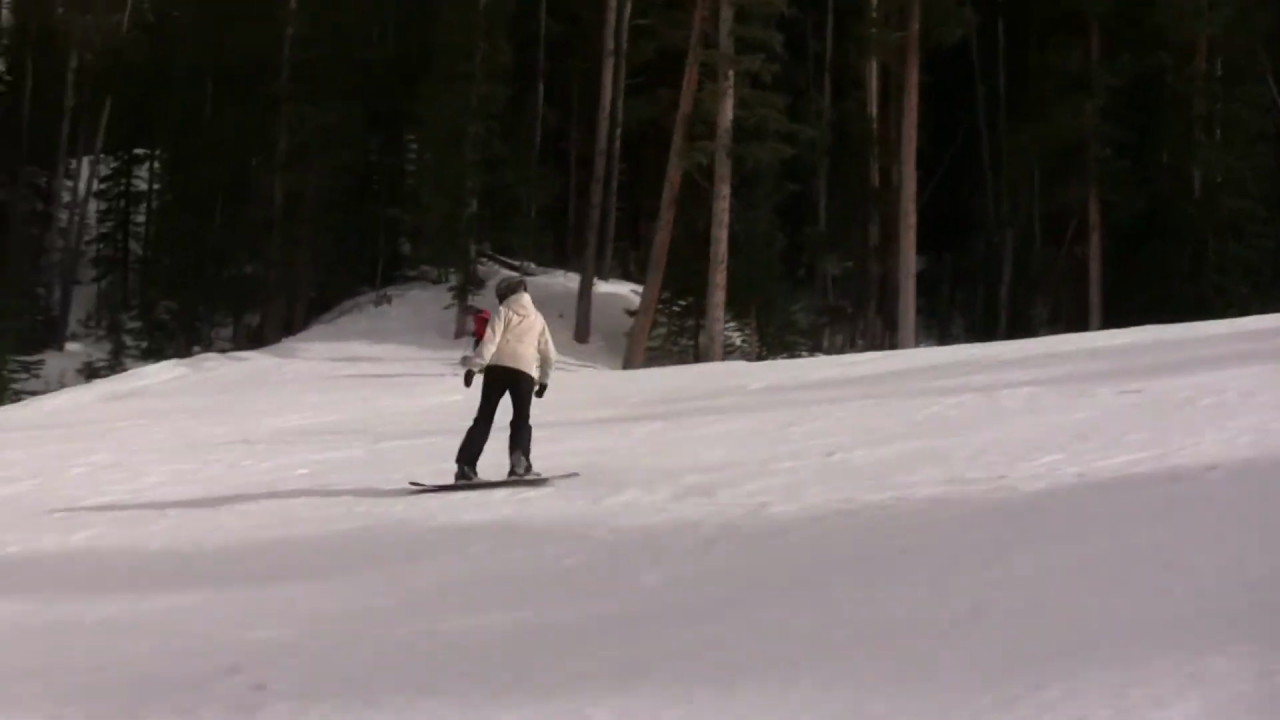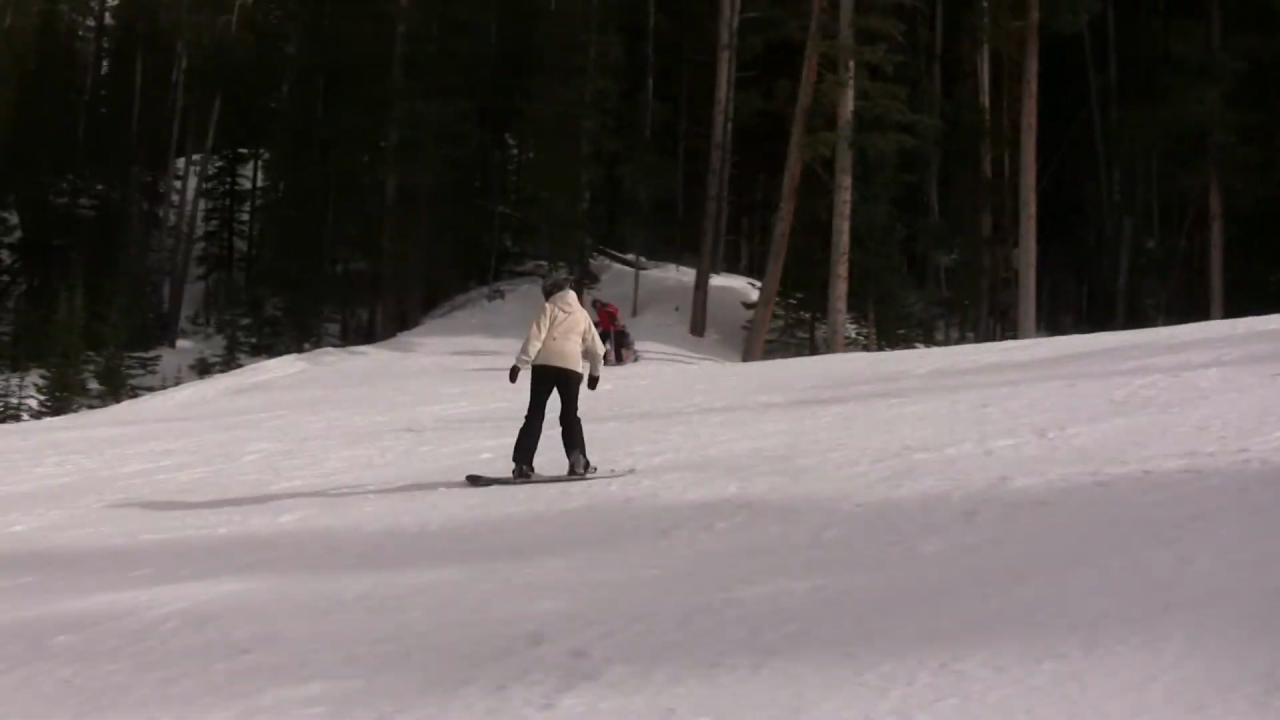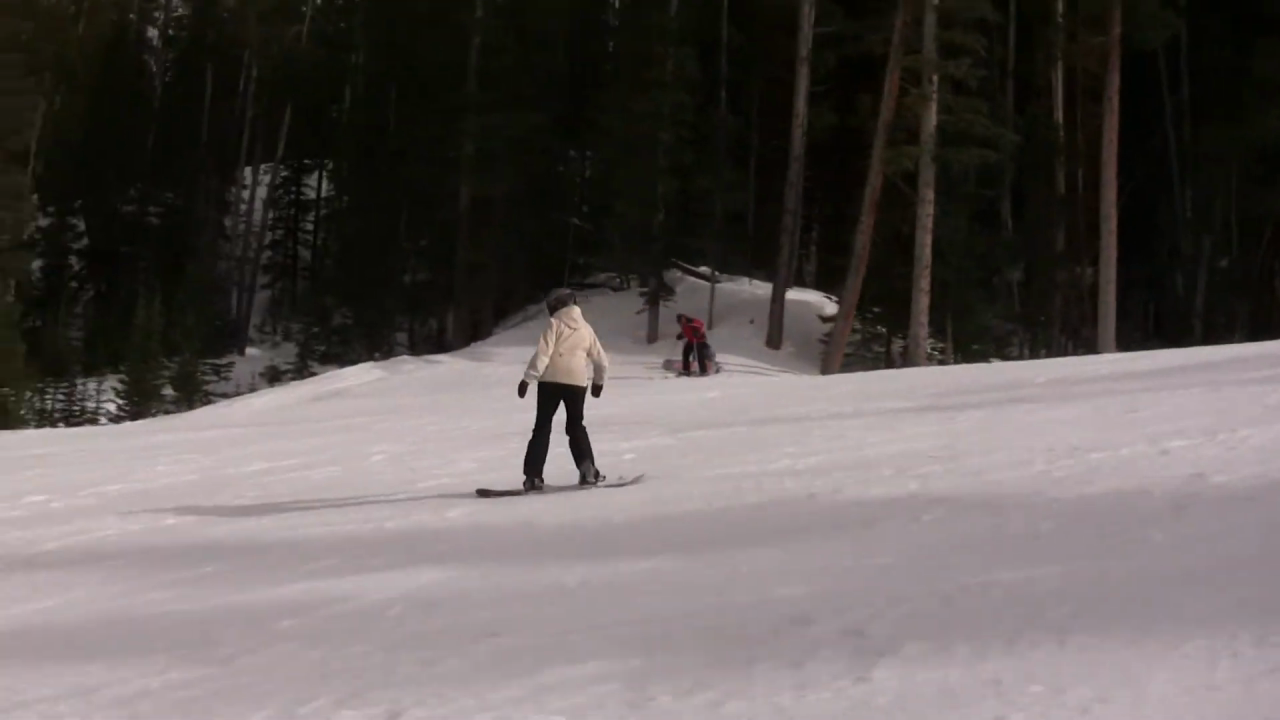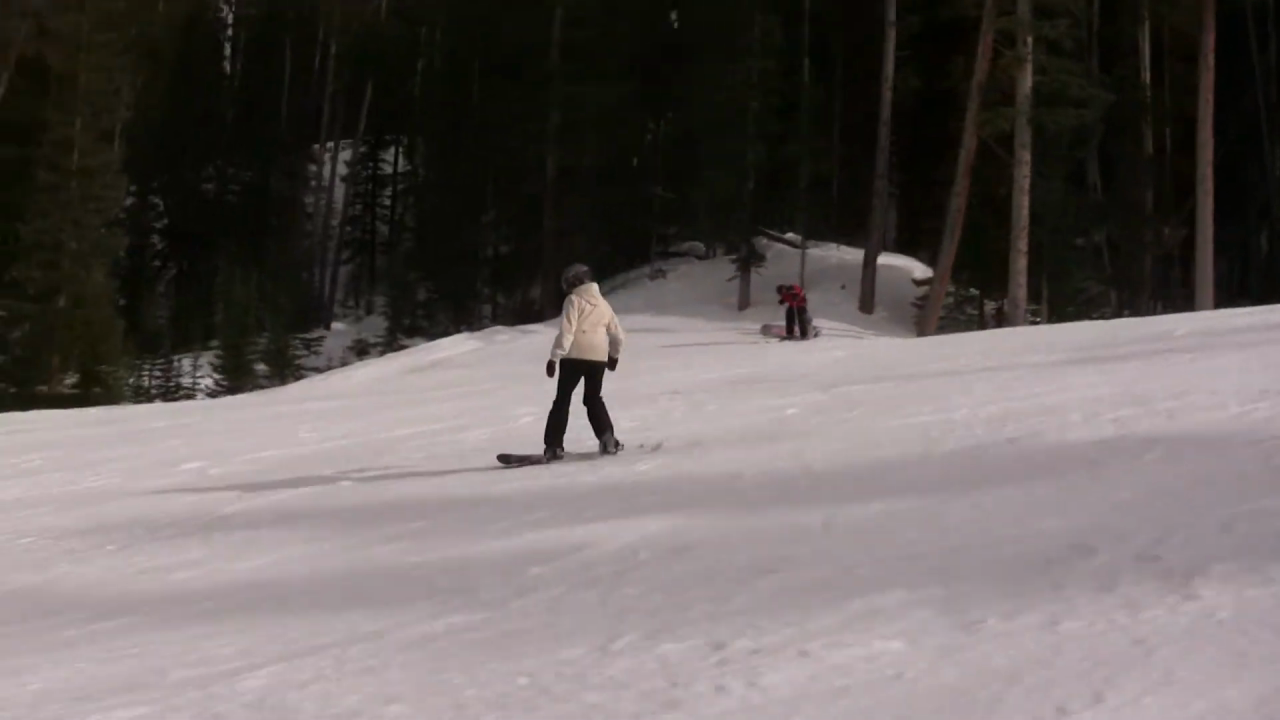
dt=0.2s
person 1, frame 1
left shoulder: (504, 311)
right shoulder: (537, 317)
left elbow: (490, 341)
right elbow: (549, 354)
left wrist: (473, 366)
right wrist: (544, 379)
left hip: (498, 368)
right hip: (524, 372)
left knee: (483, 419)
right knee: (521, 421)
left ankle: (465, 466)
right ankle: (520, 462)
person 1, frame 2
left shoulder: (549, 308)
right shoulder: (582, 313)
left elbow: (535, 337)
right elbow: (597, 348)
left wrist: (520, 363)
right wrist: (595, 371)
left hip: (544, 366)
right hip: (571, 368)
left knee: (534, 416)
right knee: (570, 417)
left ankle: (523, 465)
right ankle: (578, 461)
person 1, frame 3
left shoulder: (555, 323)
right shoulder: (586, 328)
left elbow: (542, 353)
right elbow: (601, 360)
left wrist: (528, 378)
right wrist: (599, 381)
left hip: (551, 381)
right hip: (577, 383)
left knee: (542, 429)
right knee: (576, 428)
left ankle: (533, 477)
right ankle: (588, 471)
person 1, frame 4
left shoulder: (574, 300)
right shoulder: (603, 303)
left elbow: (567, 331)
right elbow: (618, 335)
left wrist: (554, 357)
right wrist: (614, 355)
left hip: (575, 357)
right hip: (598, 358)
left knee: (562, 401)
right knee: (593, 399)
left ankle: (554, 447)
right ankle: (608, 440)
